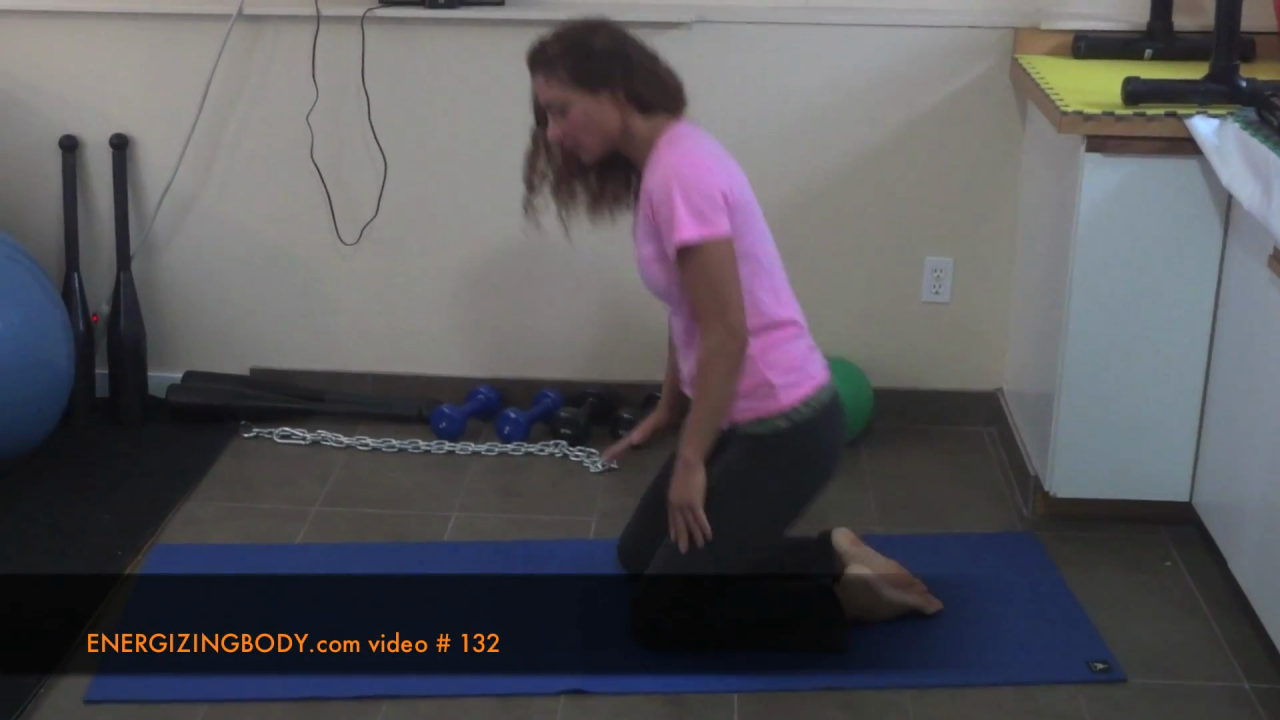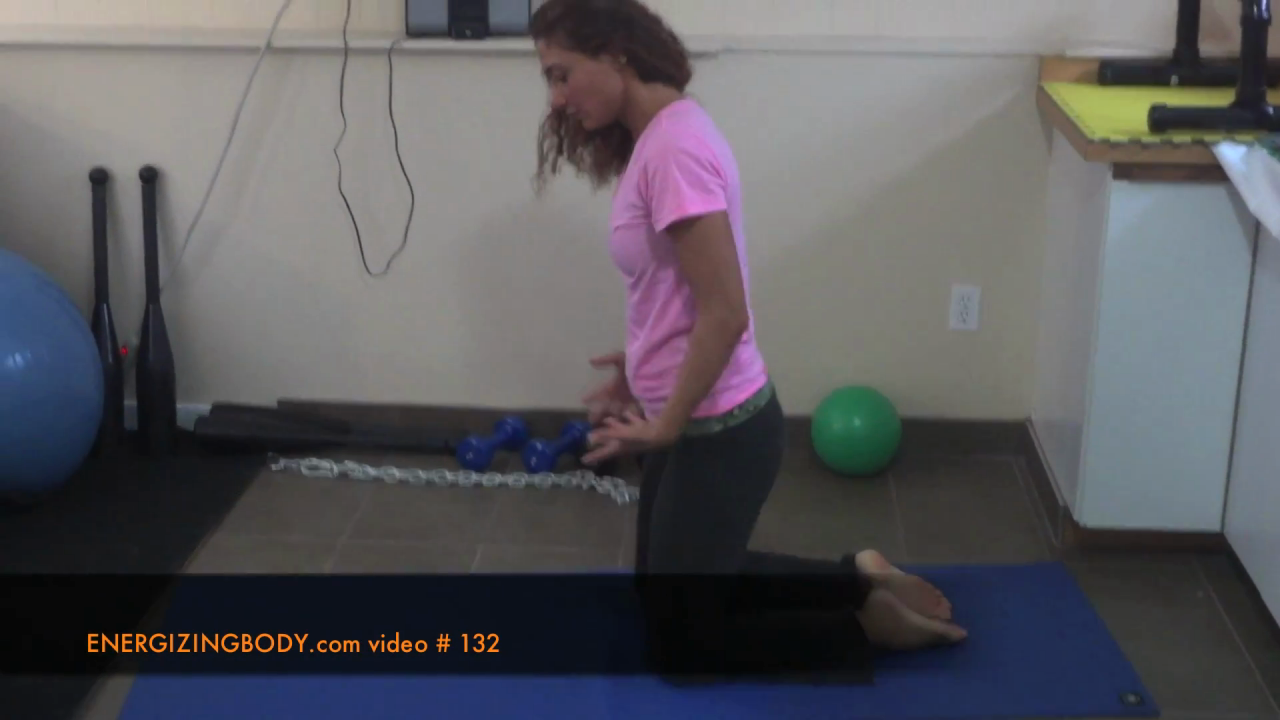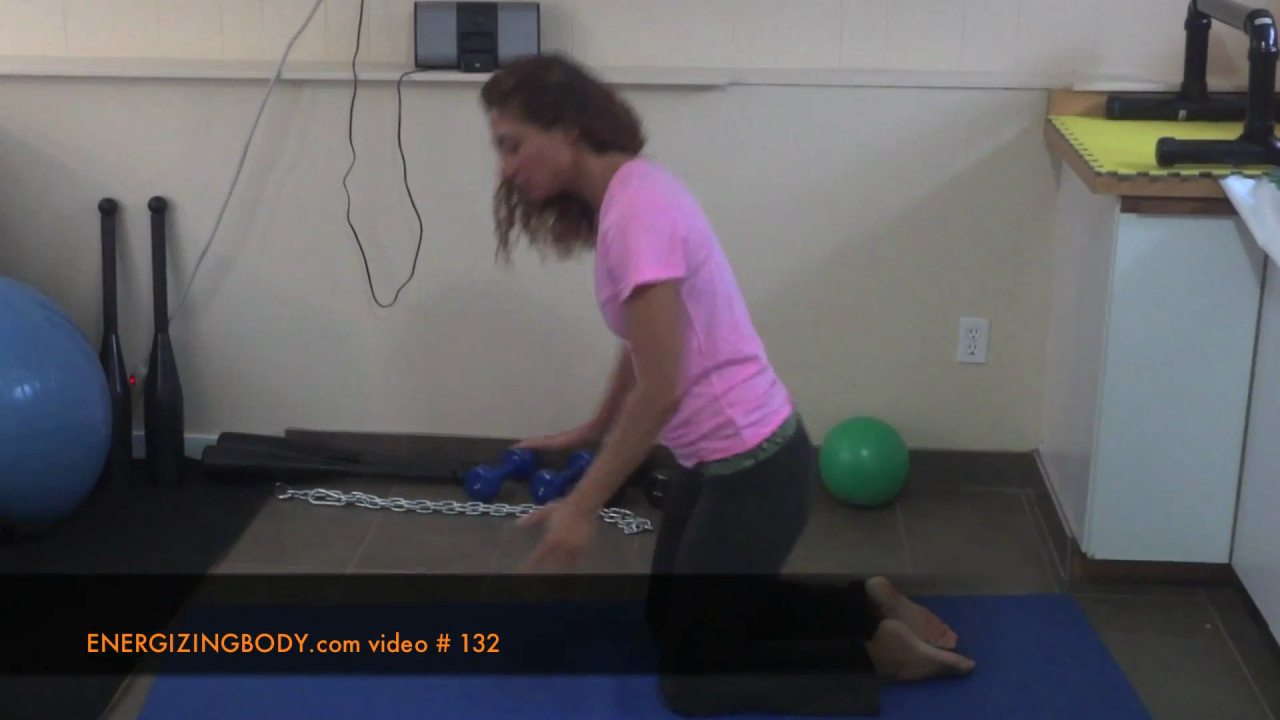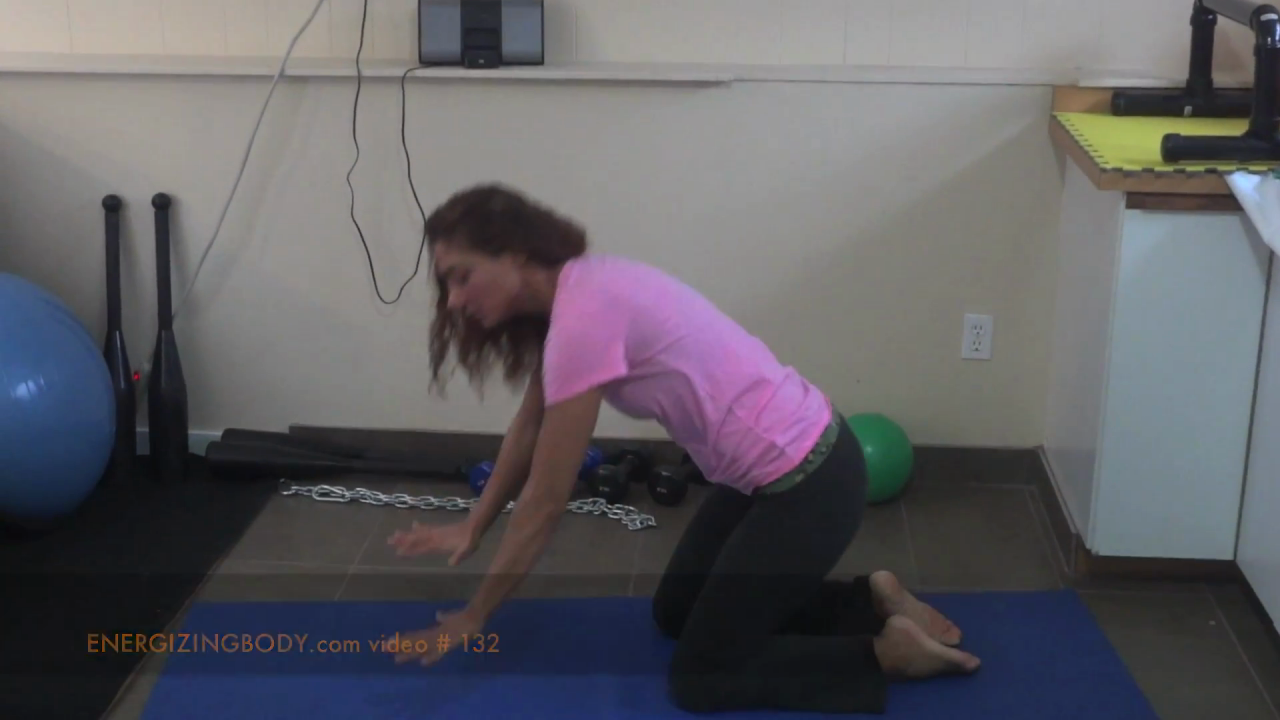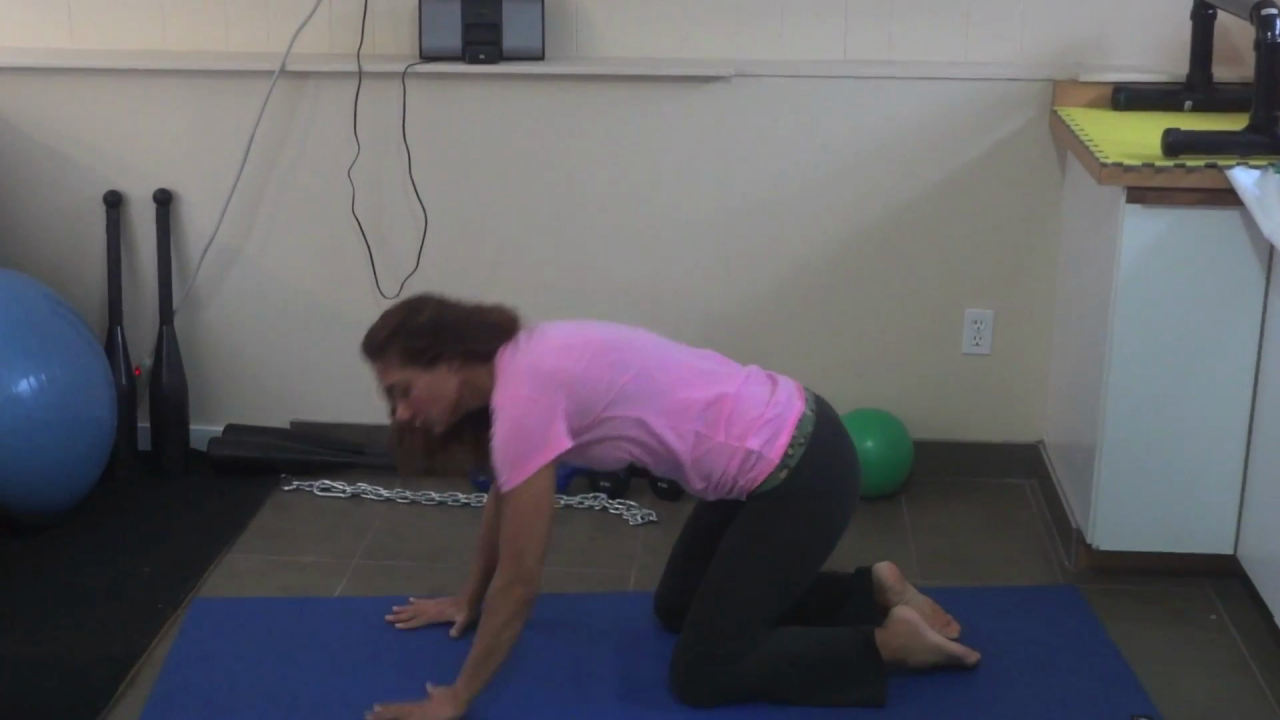
dt=0.4s
person 1, frame 1
left shoulder: (678, 173)
right shoulder: (667, 158)
left elbow: (726, 335)
left wrist: (690, 463)
right wrist: (667, 414)
left hip: (783, 429)
right hip: (751, 417)
left knee: (663, 613)
right knee: (640, 553)
left ankle: (844, 596)
right ankle: (830, 555)
person 1, frame 2
left shoulder: (674, 148)
right shoulder: (661, 136)
left elbow: (725, 313)
left wrist: (671, 422)
right wrist: (642, 371)
left hip: (715, 431)
right hip: (689, 419)
left knee: (685, 648)
right knee: (667, 588)
left ankle: (869, 624)
right ankle: (857, 580)
person 1, frame 3
left shoulder: (636, 211)
right shoulder: (627, 192)
left elbow: (661, 385)
left wrist: (585, 505)
right wrist: (596, 428)
left hip: (752, 468)
right hip: (721, 460)
right knee: (668, 620)
left ankle: (881, 651)
right ankle: (866, 605)
person 1, frame 4
left shoulder: (584, 317)
right shoulder: (576, 290)
left elbow: (548, 497)
right elbow: (531, 426)
left wrist: (472, 617)
right wrist: (472, 529)
left hip: (808, 483)
right hip: (776, 464)
right knee: (674, 611)
left ankle: (889, 647)
right ankle: (870, 600)
person 1, frame 5
left shoulder: (522, 401)
right shoulder: (519, 360)
left elbow: (520, 581)
right elbow: (505, 502)
right wrist: (469, 598)
left hip: (802, 474)
right hip: (780, 442)
right knee: (675, 607)
left ankle: (889, 638)
right ankle: (874, 590)
